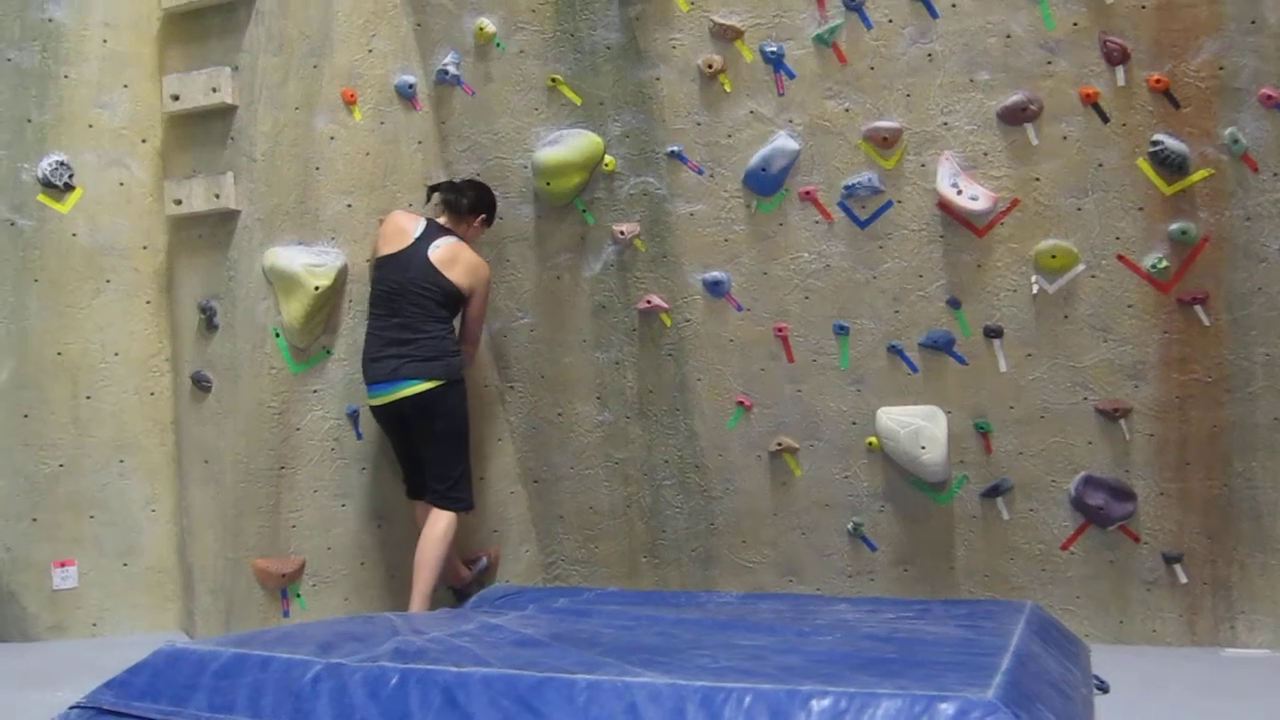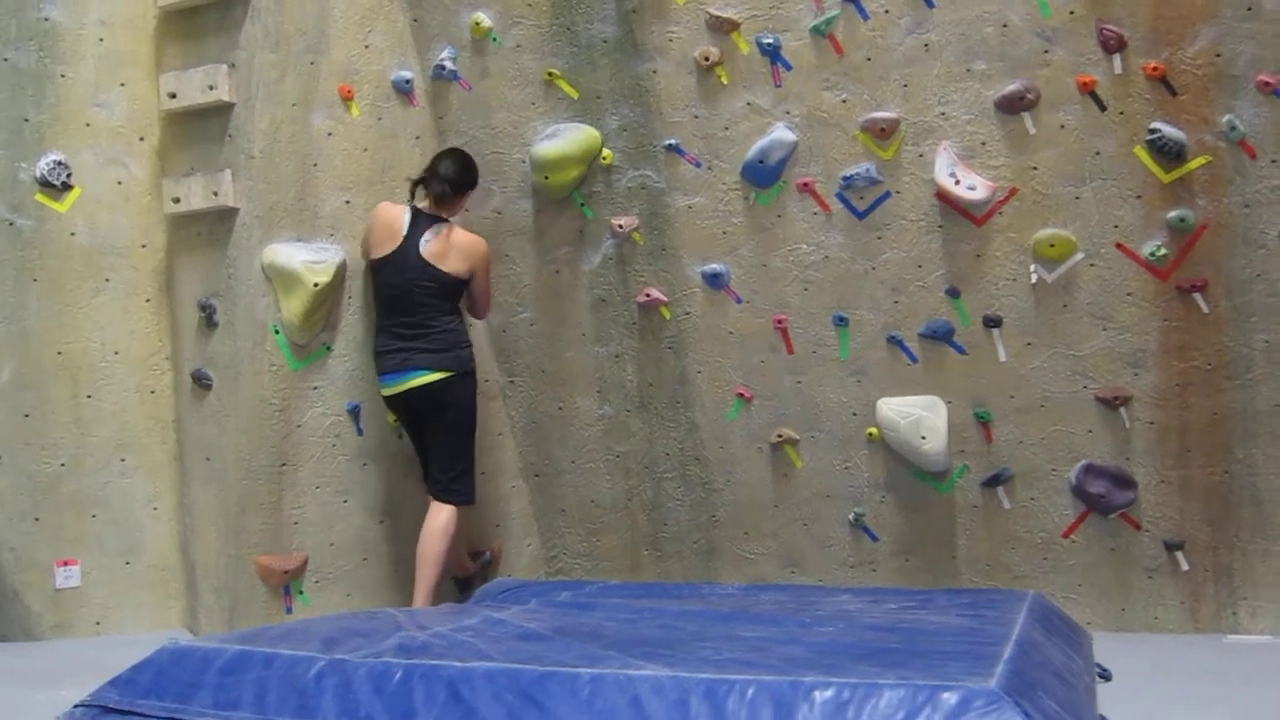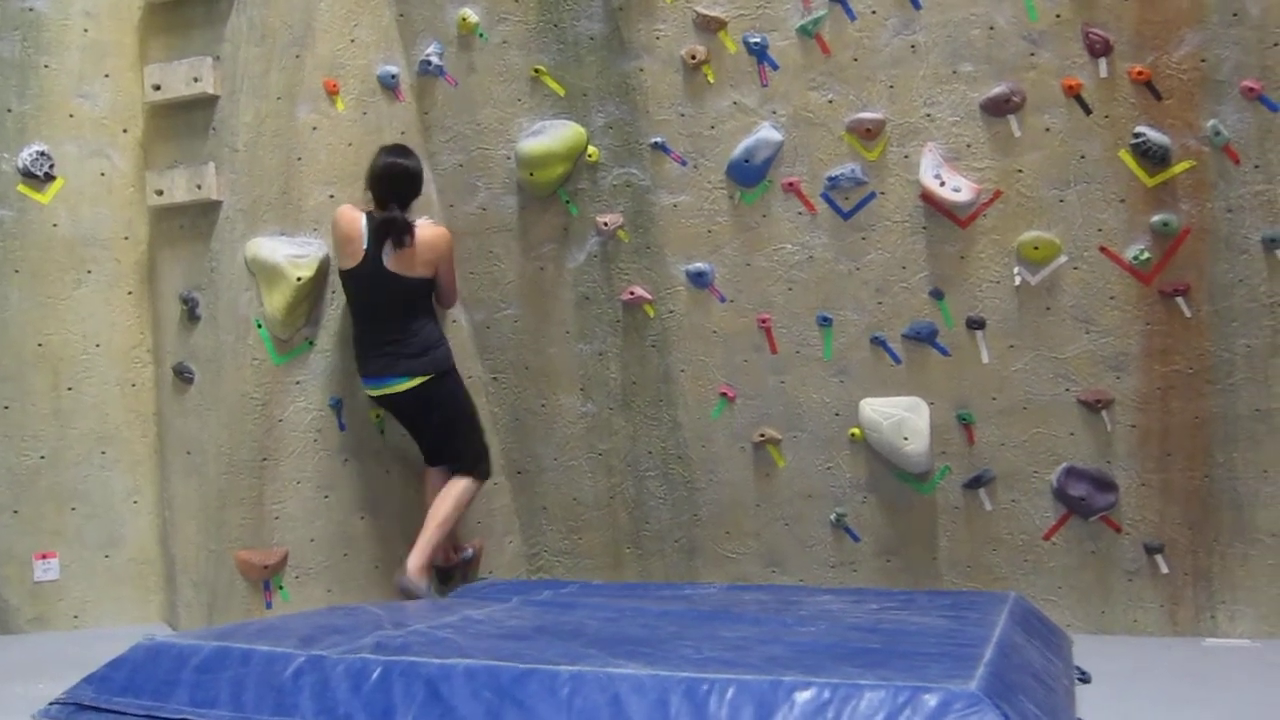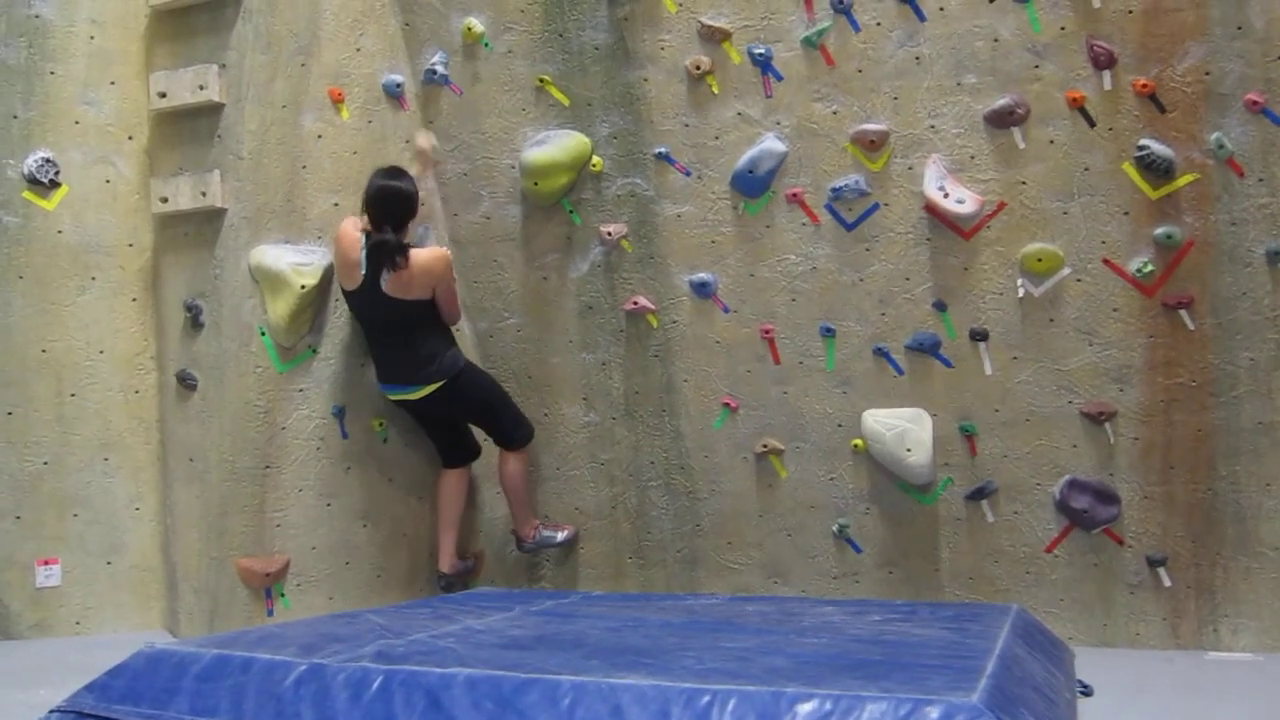
dt=0.7s
person 1, frame 1
left shoulder: (395, 223)
right shoulder: (475, 266)
left hip: (380, 385)
right hip: (433, 381)
left knee: (423, 490)
right knee: (446, 499)
left ankle: (460, 575)
right ankle: (416, 613)
person 1, frame 2
left shoulder: (384, 216)
right shoulder: (472, 246)
left hip: (393, 377)
right hip: (445, 372)
left knee: (438, 479)
right knee: (448, 491)
left ankle: (463, 567)
right ankle: (419, 611)
person 1, frame 3
left shoulder: (344, 222)
right shoulder: (434, 238)
left hip: (374, 378)
right hip: (425, 370)
left knee: (440, 456)
right knee: (471, 467)
left ankle: (445, 557)
right ankle: (416, 568)
person 1, frame 4
left shoulder: (346, 241)
right shoulder: (431, 261)
left elbow: (376, 214)
right elbow: (452, 316)
left wrist: (419, 166)
left hip: (399, 388)
right hip: (444, 378)
left knee: (456, 455)
right knee: (516, 435)
left ankle: (449, 564)
right ankle: (527, 530)
